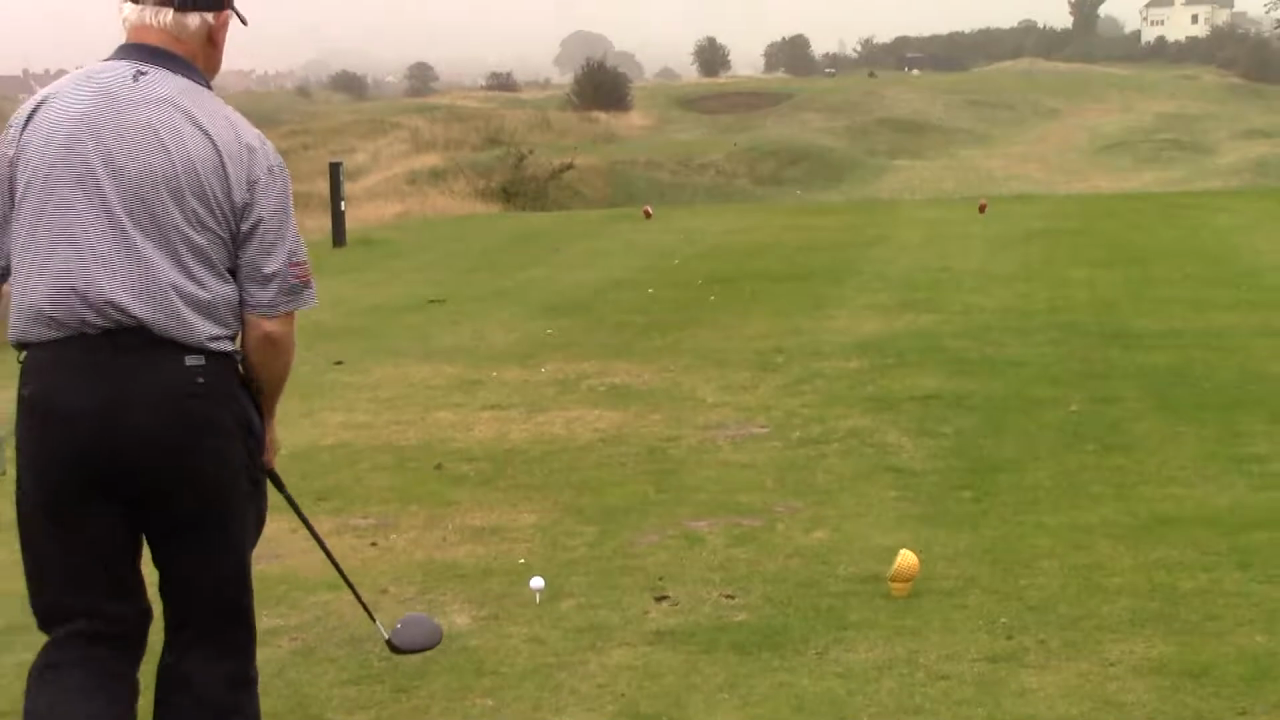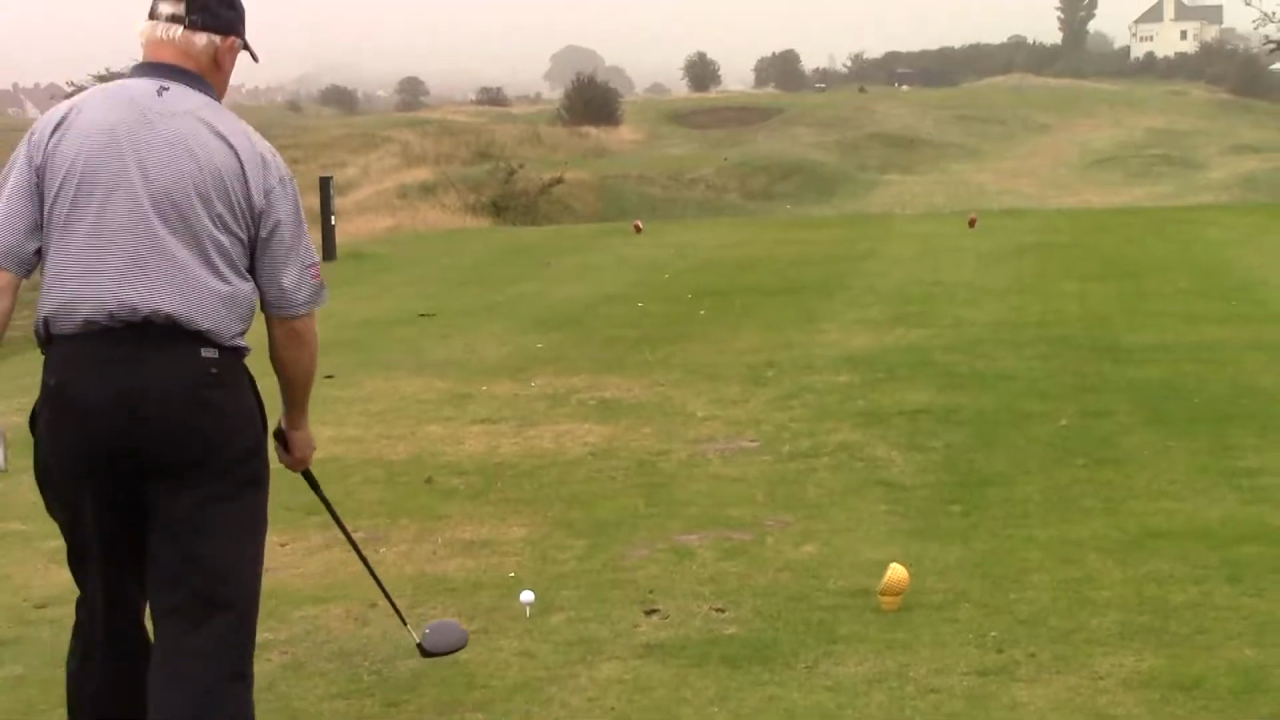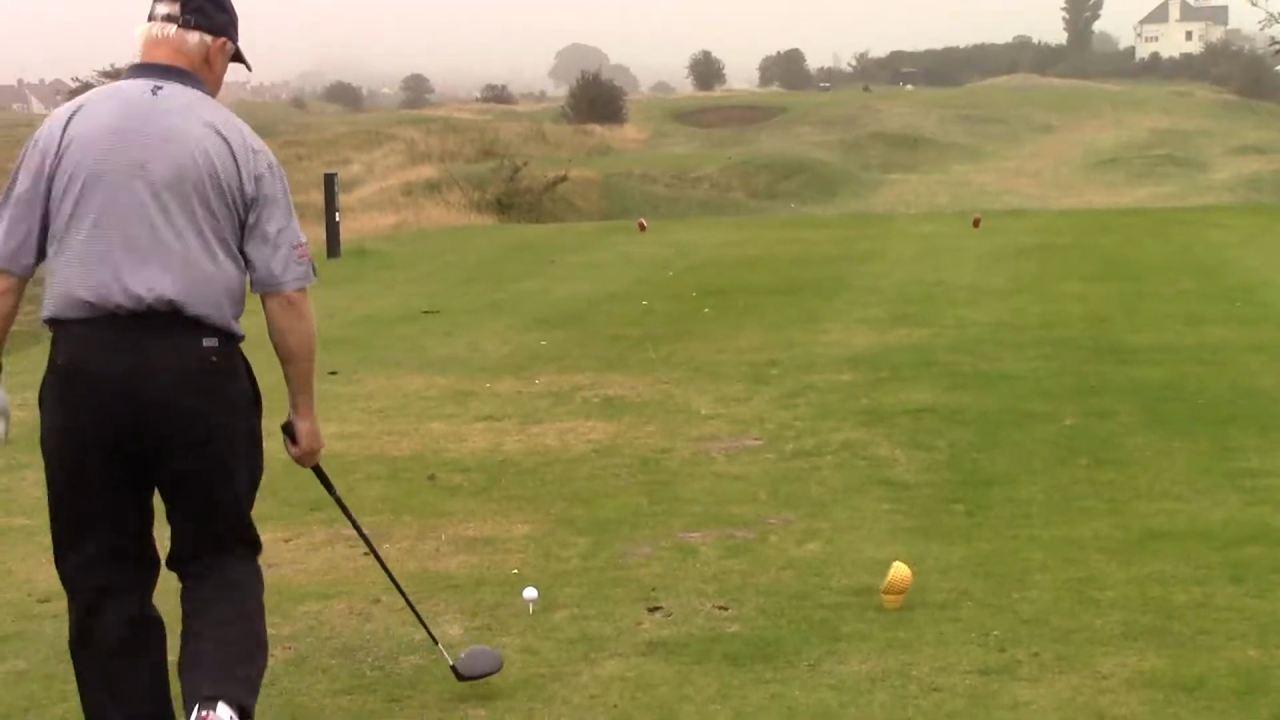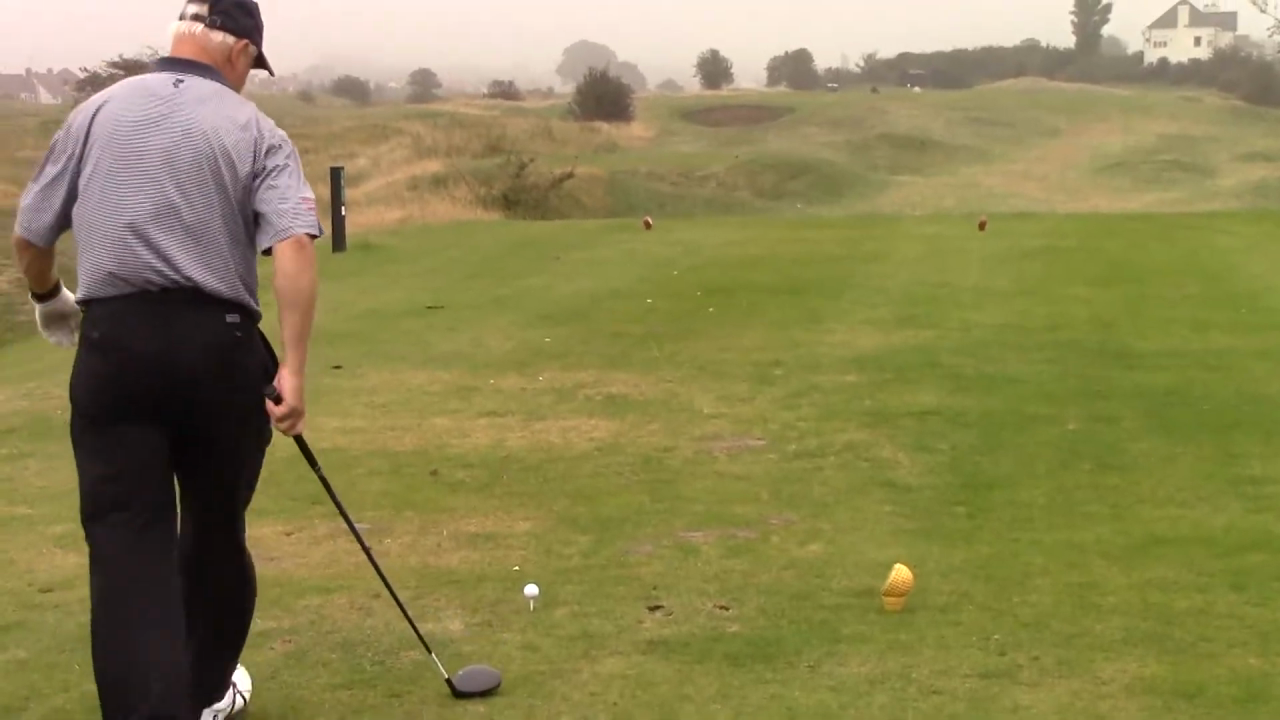
dt=0.3s
person 1, frame 1
right shoulder: (242, 146)
right elbow: (269, 325)
right wrist: (262, 422)
left hip: (60, 396)
right hip: (191, 398)
left knee: (87, 632)
right knee: (209, 625)
person 1, frame 2
left shoulder: (59, 125)
right shoulder: (251, 154)
right elbow: (293, 320)
right wrist: (296, 420)
left hip: (79, 387)
right hip: (200, 391)
left knee: (107, 600)
right knee: (206, 617)
person 1, frame 3
left shoulder: (66, 125)
right shoulder: (240, 144)
right elbow: (286, 291)
right wrist: (303, 406)
left hip: (87, 370)
right hip: (199, 370)
left knee: (105, 578)
right knee: (222, 559)
person 1, frame 4
left shoulder: (96, 113)
right shoulder: (256, 132)
left elbow: (30, 234)
right elbow: (293, 244)
left wrist: (47, 298)
right wrist: (294, 365)
left hip: (115, 344)
right hip: (219, 345)
left knee: (127, 541)
right knee: (216, 527)
